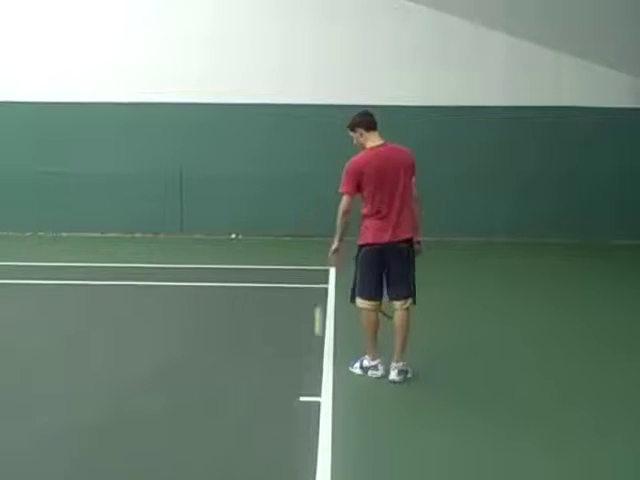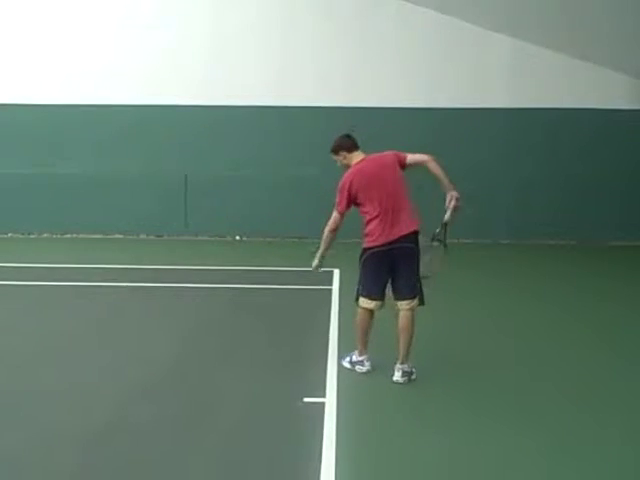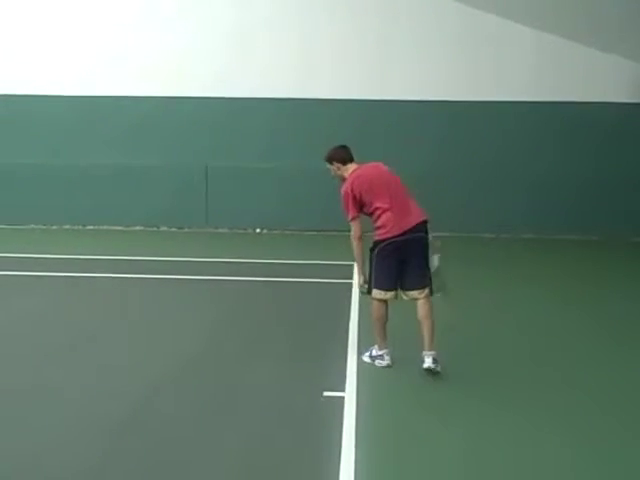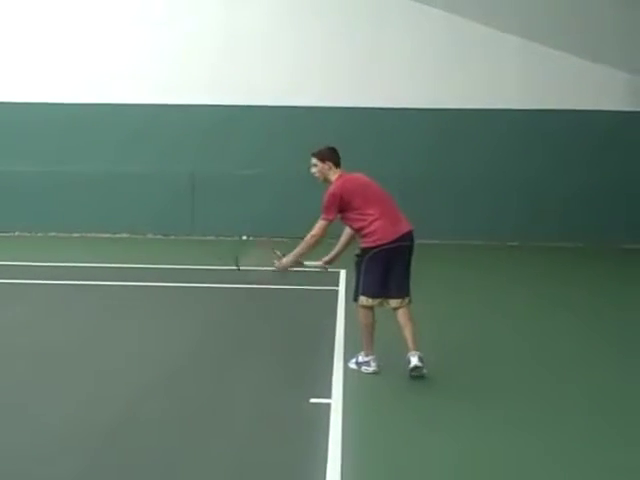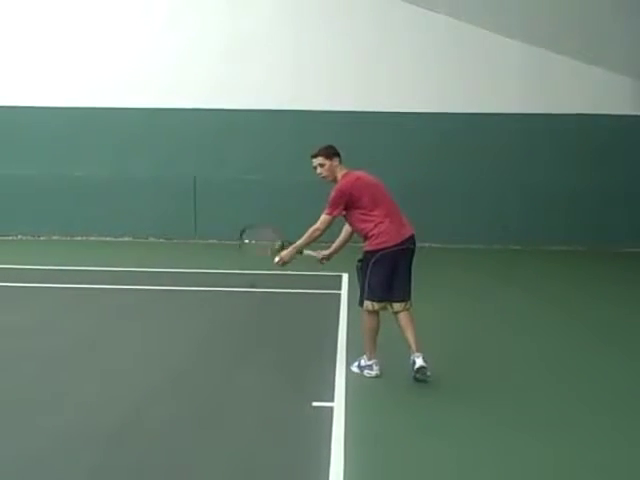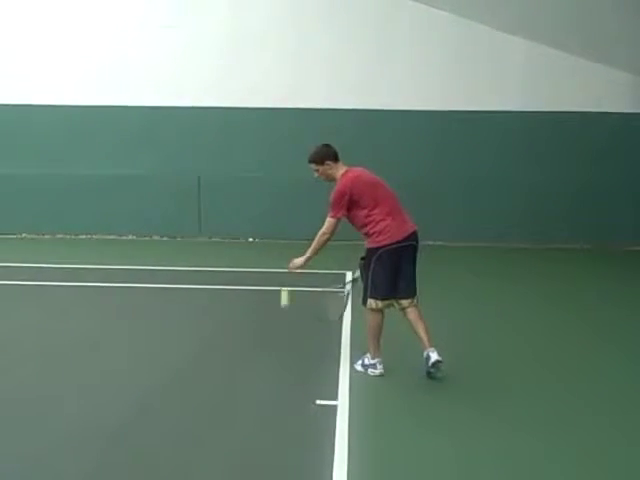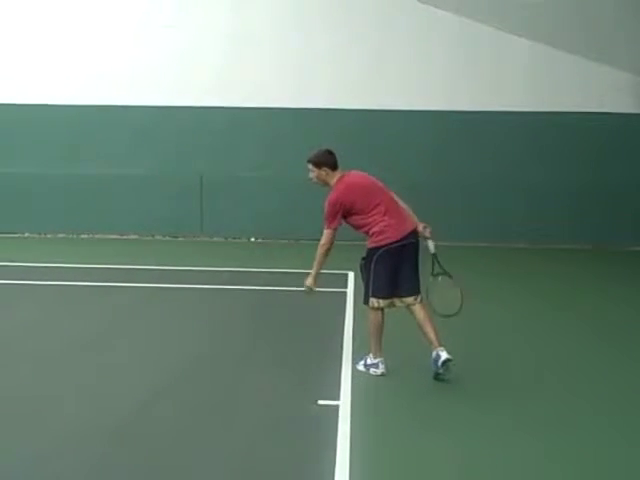
dt=0.5s
person 1, frame 1
left shoulder: (356, 163)
right shoulder: (405, 155)
left elbow: (345, 208)
right elbow: (413, 198)
left wrist: (337, 241)
right wrist: (416, 234)
left hip: (371, 242)
right hip: (402, 240)
left knee: (367, 303)
right knee: (402, 304)
left ankle: (372, 361)
right ankle: (398, 365)
person 1, frame 2
left shoulder: (348, 179)
right shoulder: (389, 159)
left elbow: (333, 225)
right elbow: (427, 159)
left wrist: (320, 255)
right wrist: (450, 189)
left hip: (376, 244)
right hip: (407, 238)
left knee: (366, 303)
right knee: (407, 306)
left ankle: (360, 357)
right ankle: (402, 366)
person 1, frame 3
left shoulder: (348, 187)
right shoulder: (378, 167)
left elbow: (357, 234)
left wrist: (361, 271)
right wrist: (420, 229)
left hip: (389, 236)
right hip: (417, 228)
left knee: (379, 295)
right knee: (421, 295)
left ankle: (381, 352)
right ankle: (429, 354)
person 1, frame 4
left shoulder: (335, 190)
right shoulder: (356, 180)
left elbow: (317, 234)
left wrist: (291, 258)
right wrist: (332, 256)
left hip: (379, 243)
right hip: (404, 236)
left knee: (365, 301)
right knee: (400, 301)
left ankle: (367, 358)
right ankle: (414, 355)
person 1, frame 5
left shoulder: (343, 188)
right shoulder: (359, 178)
left elbow: (319, 228)
left wrist: (292, 250)
right wrist: (332, 251)
left hip: (382, 246)
right hip: (405, 240)
left knee: (371, 305)
right knee: (400, 304)
left ankle: (370, 362)
right ankle: (417, 356)
person 1, frame 6
left shoulder: (343, 188)
right shoulder: (359, 174)
left elbow: (327, 232)
left wrist: (305, 258)
left hip: (385, 244)
right hip: (407, 236)
left knee: (374, 303)
right knee: (407, 300)
left ankle: (373, 360)
right ankle: (430, 352)
person 1, frame 7
left shoulder: (335, 197)
right shoulder: (358, 177)
left elbow: (326, 243)
right elbow: (393, 198)
left wrist: (313, 276)
right wrist: (417, 224)
left hip: (384, 243)
right hip: (408, 235)
left knee: (375, 303)
right knee: (413, 299)
left ankle: (376, 360)
right ankle: (438, 351)
